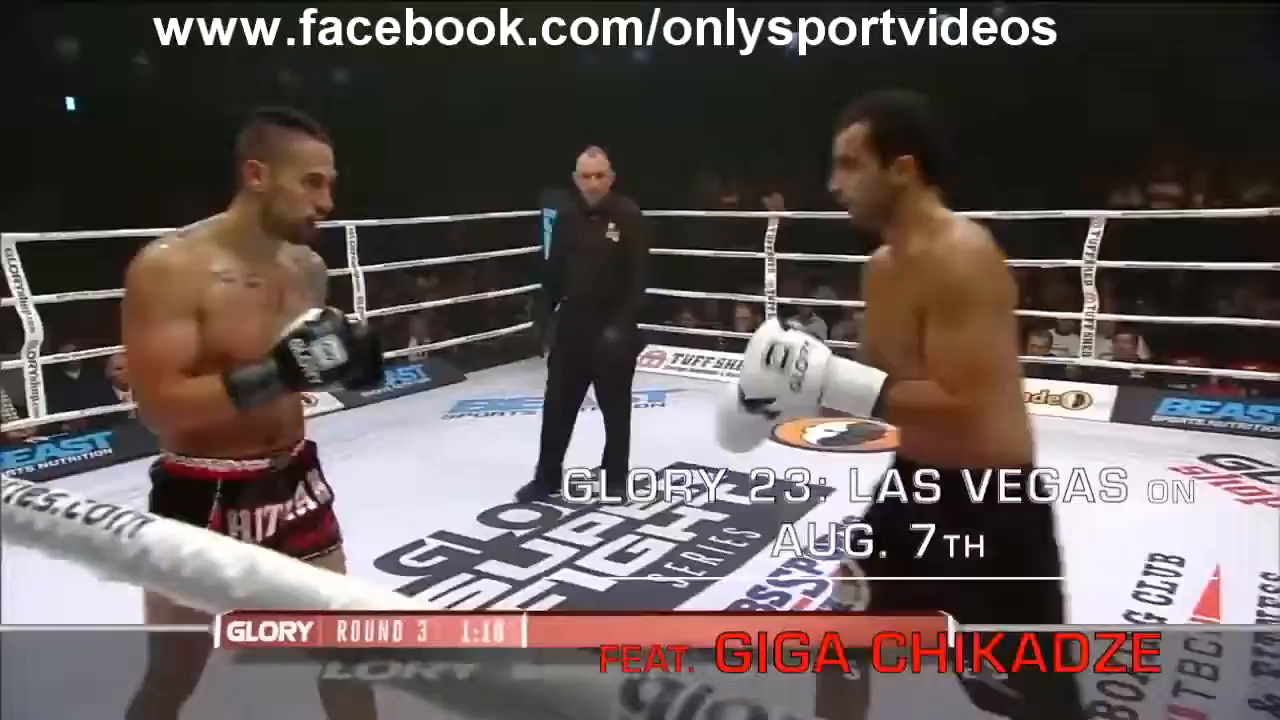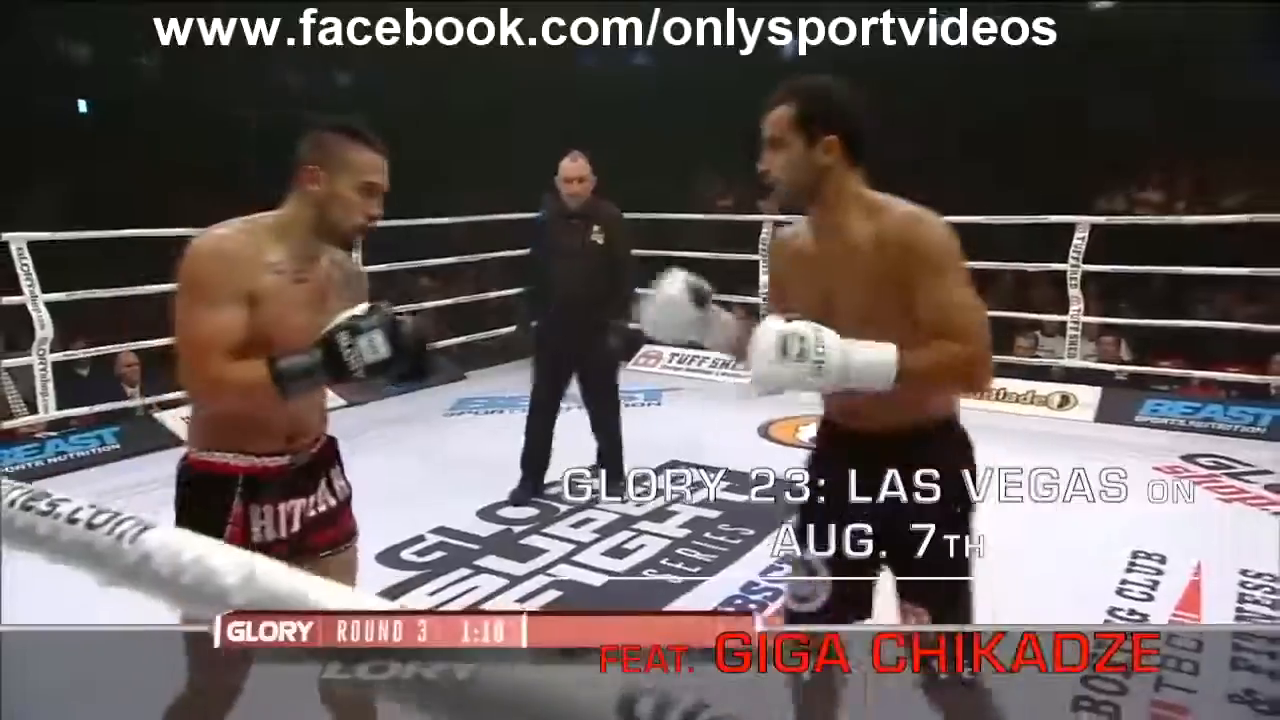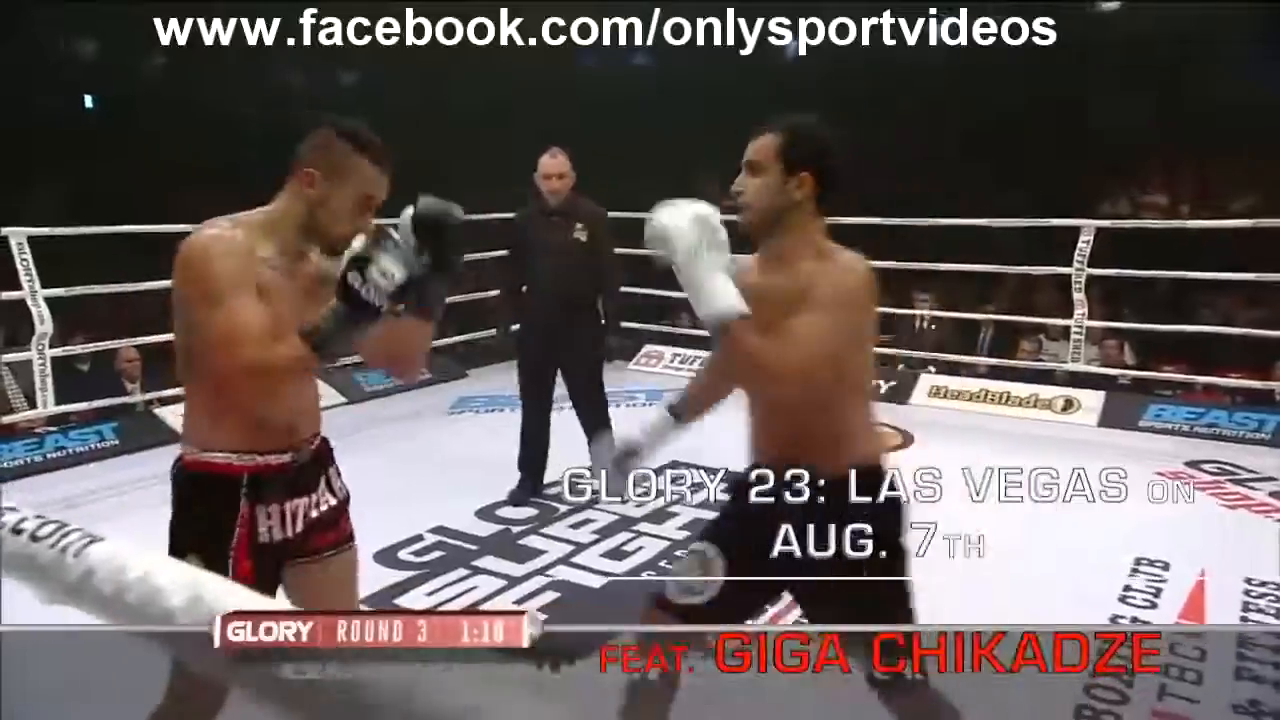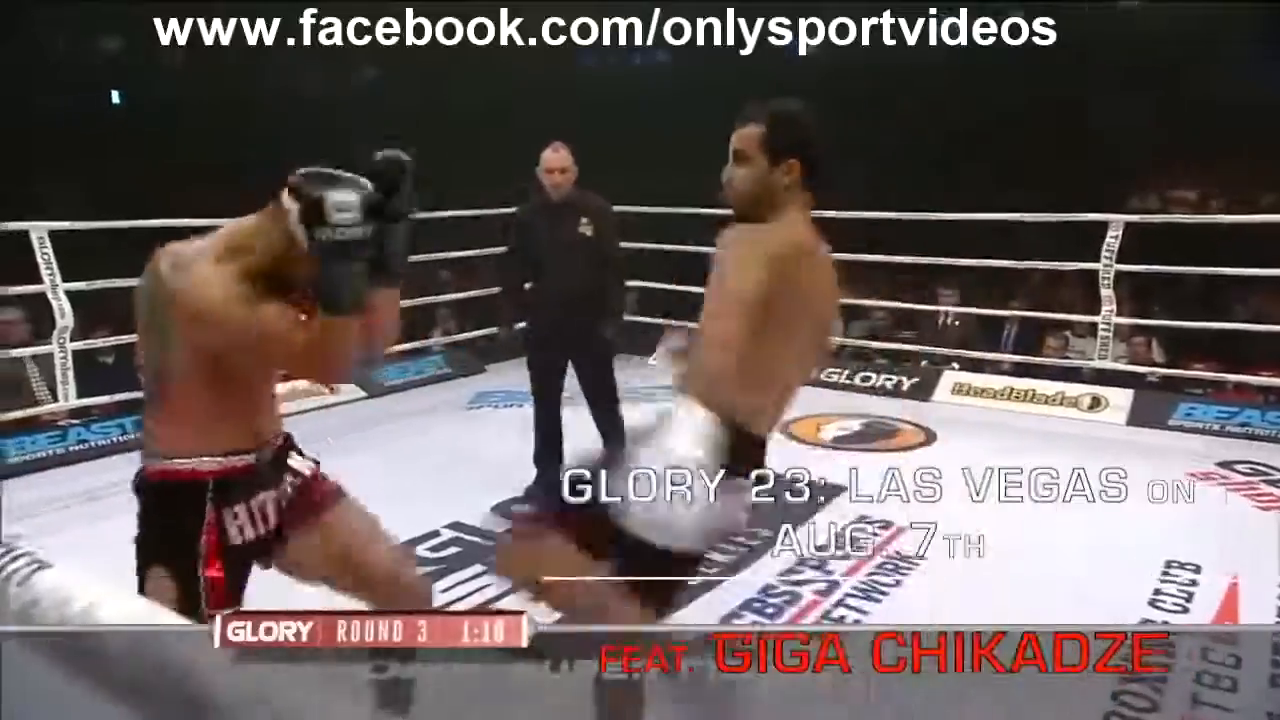
dt=0.2s
person 1, frame 1
left shoulder: (961, 257)
right shoulder: (882, 267)
left elbow: (959, 406)
left wrist: (828, 378)
right wrist: (784, 389)
left hip: (991, 505)
right hip: (915, 485)
person 1, frame 2
left shoulder: (915, 235)
right shoulder: (793, 249)
left elbow: (974, 364)
right elbow: (773, 343)
left wrist: (848, 361)
right wrist: (705, 319)
left hip: (926, 460)
right hip: (842, 454)
person 1, frame 3
left shoulder: (842, 278)
right shoulder: (746, 275)
left elbow: (787, 383)
left wrist: (710, 291)
right wrist: (658, 428)
left hip: (847, 504)
right hip: (768, 493)
right knee: (664, 626)
person 1, frame 4
left shoulder: (760, 241)
right shoulder: (812, 268)
left elbow: (722, 340)
left wrist: (685, 435)
right hip: (740, 458)
left knee: (532, 555)
person 2, frame 1
left shoulder: (307, 267)
right shoulder: (170, 267)
right elbow: (159, 405)
left wrist: (340, 361)
right wrist: (278, 372)
left hip: (294, 480)
right hip: (202, 498)
person 2, frame 2
left shoulder: (345, 270)
right shoulder: (220, 255)
right elbow: (209, 386)
left wrist: (382, 354)
right wrist: (323, 362)
left hip: (315, 474)
right hip: (227, 493)
person 2, frame 3
left shoulder: (327, 261)
right shoulder: (215, 253)
left elbow: (407, 359)
right elbow: (250, 375)
left wrist: (427, 277)
right wrist: (350, 313)
left hip: (308, 472)
right hip: (225, 493)
person 2, frame 4
left shoulder: (275, 251)
right shoulder: (193, 282)
left elbow: (374, 338)
right elbow: (329, 364)
left wrist: (388, 232)
right wrist: (341, 259)
left hip: (272, 468)
right hip: (196, 499)
left knee: (405, 594)
person 3, frame 1
left shoulder: (628, 216)
right shoulder: (566, 216)
left elbow: (638, 277)
right elbow: (555, 270)
left wrist: (621, 323)
right wrist: (545, 312)
left hip: (613, 328)
right hip: (570, 325)
left knee: (615, 407)
right knee: (557, 405)
left ankle: (615, 475)
right ankle: (546, 476)
person 3, frame 2
left shoulder: (610, 219)
right shoulder: (548, 221)
left elbow: (623, 279)
right elbow: (536, 274)
left wrist: (618, 327)
right wrist: (530, 318)
left hip: (597, 330)
right hip: (553, 329)
left knee: (604, 407)
right knee: (542, 407)
left ankle: (611, 474)
right ankle: (532, 478)
person 3, frame 3
left shoulder: (591, 216)
right shoulder: (526, 221)
left elbow: (607, 274)
right elbow: (514, 273)
left wrist: (609, 322)
right wrist: (510, 318)
left hip: (581, 328)
right hip: (536, 328)
left knee: (591, 403)
right knee: (534, 406)
right ankle: (530, 477)
person 3, frame 4
left shoulder: (596, 210)
right shoulder: (527, 216)
left elbow: (614, 271)
right elbow: (514, 268)
left wrist: (610, 317)
right wrist: (511, 314)
left hip: (589, 321)
right hip: (544, 324)
left knee: (603, 398)
right knee: (545, 400)
right ankle: (547, 472)
